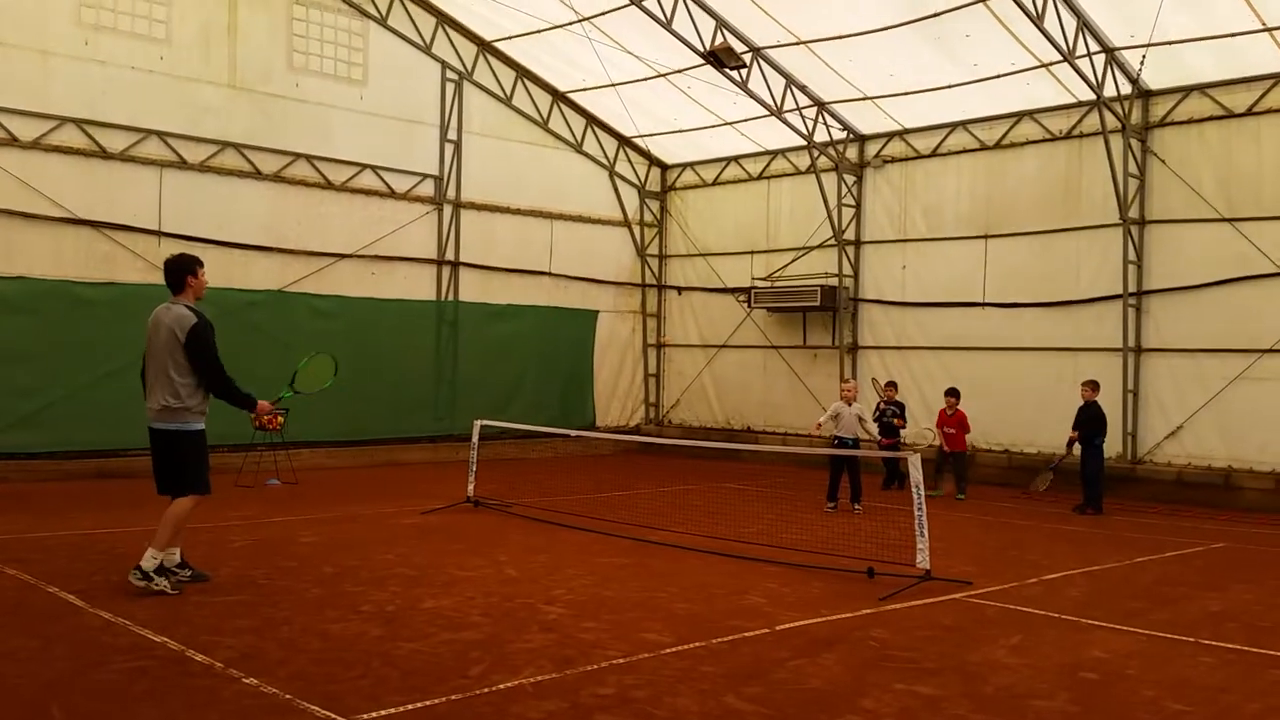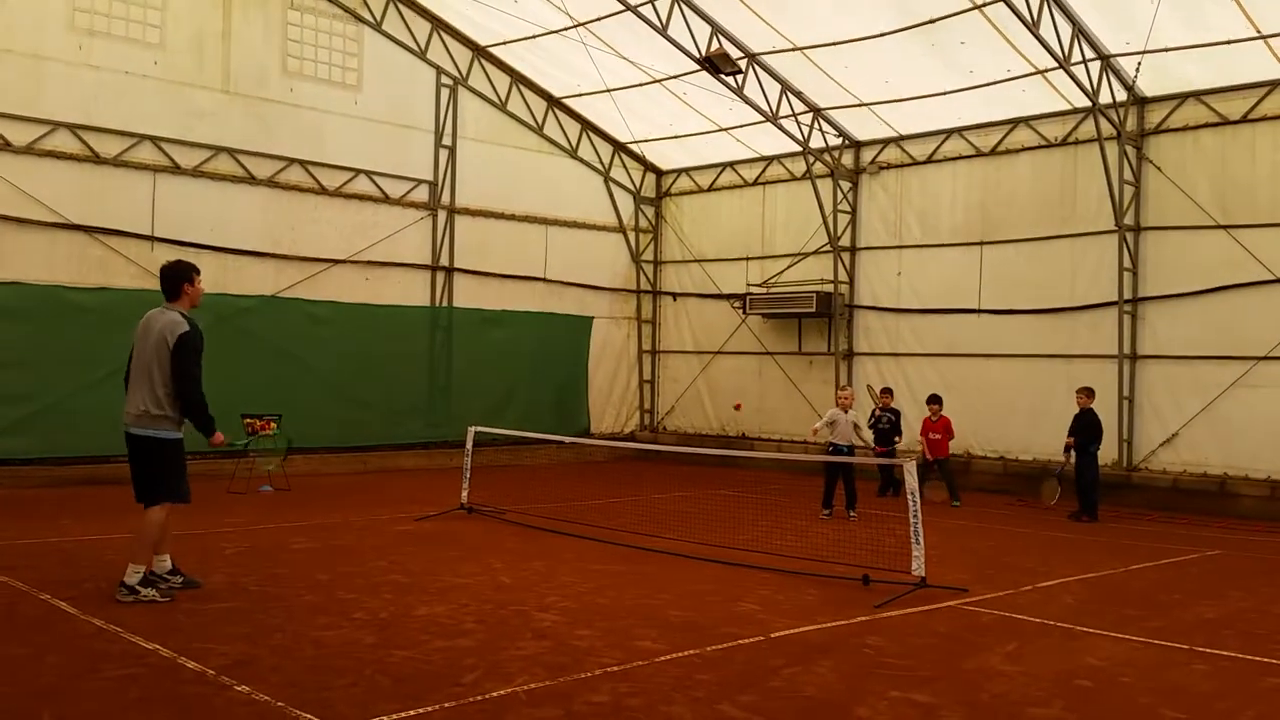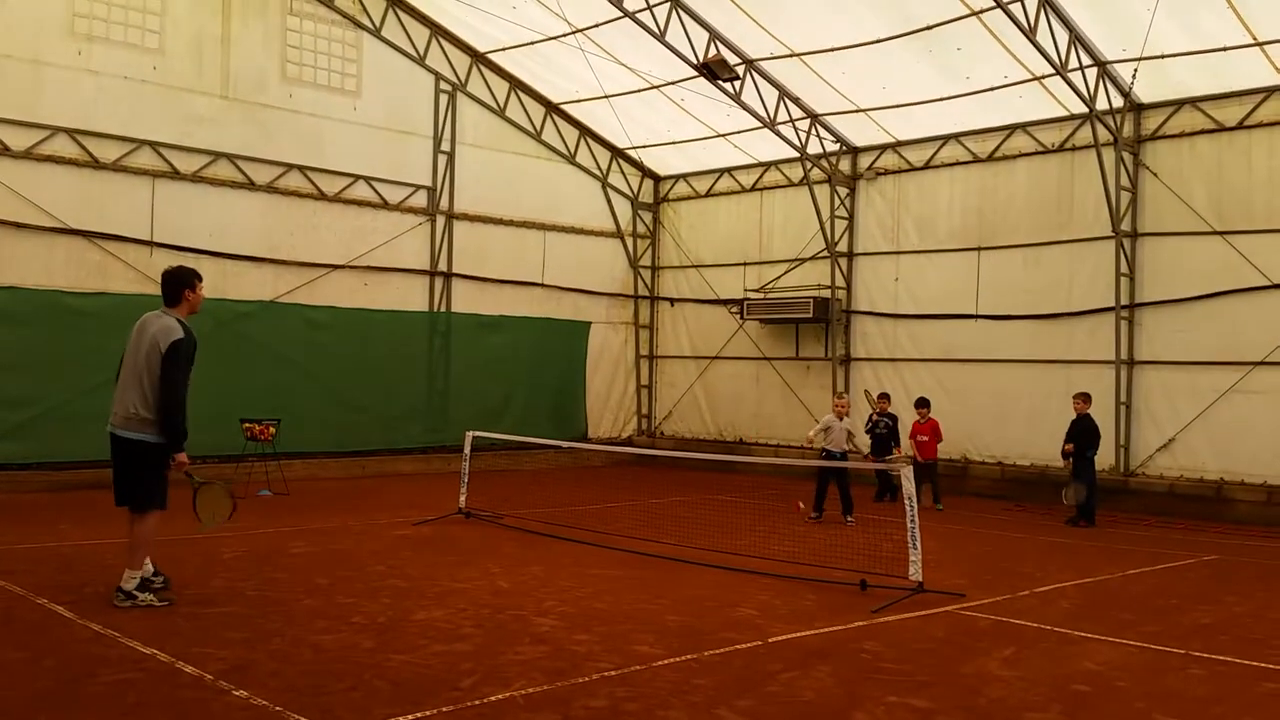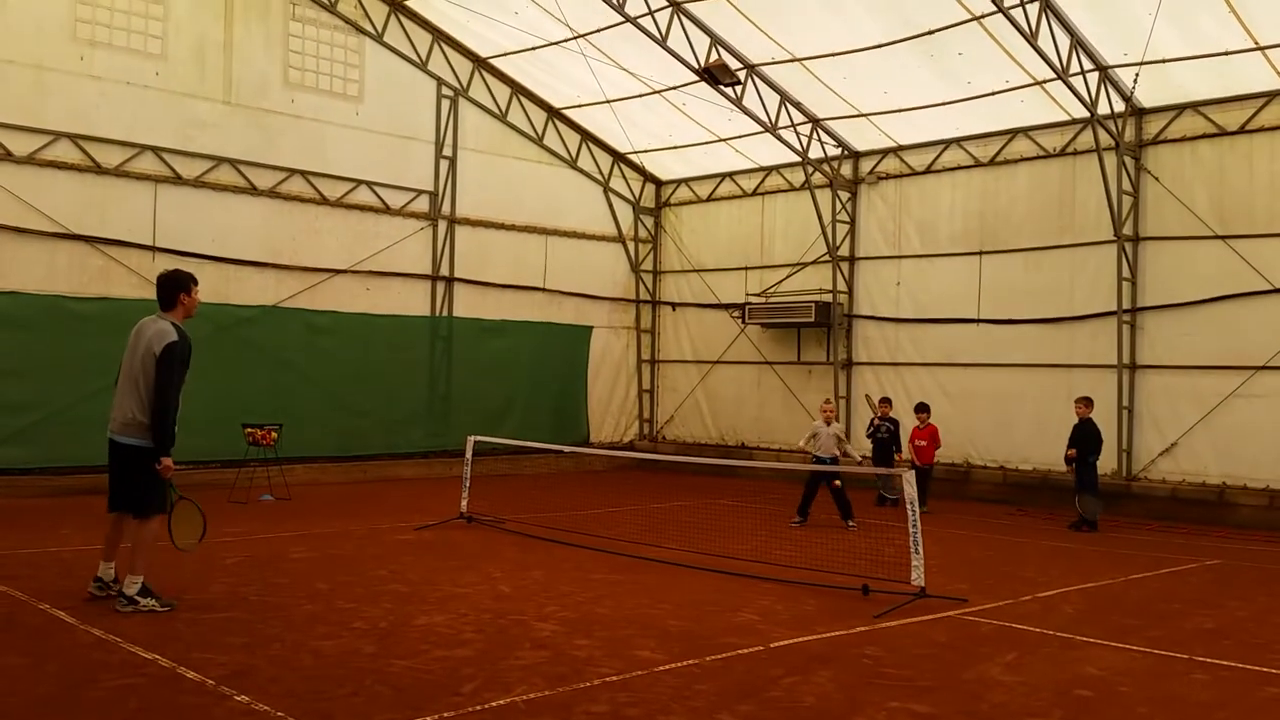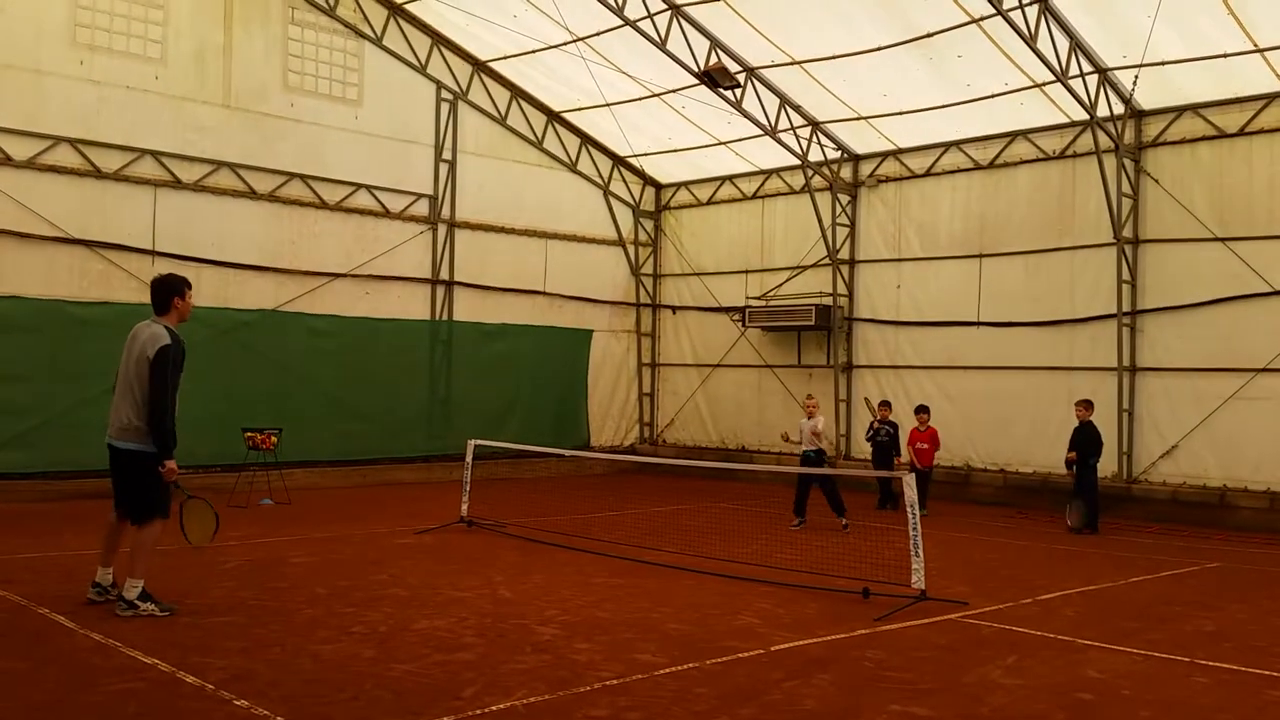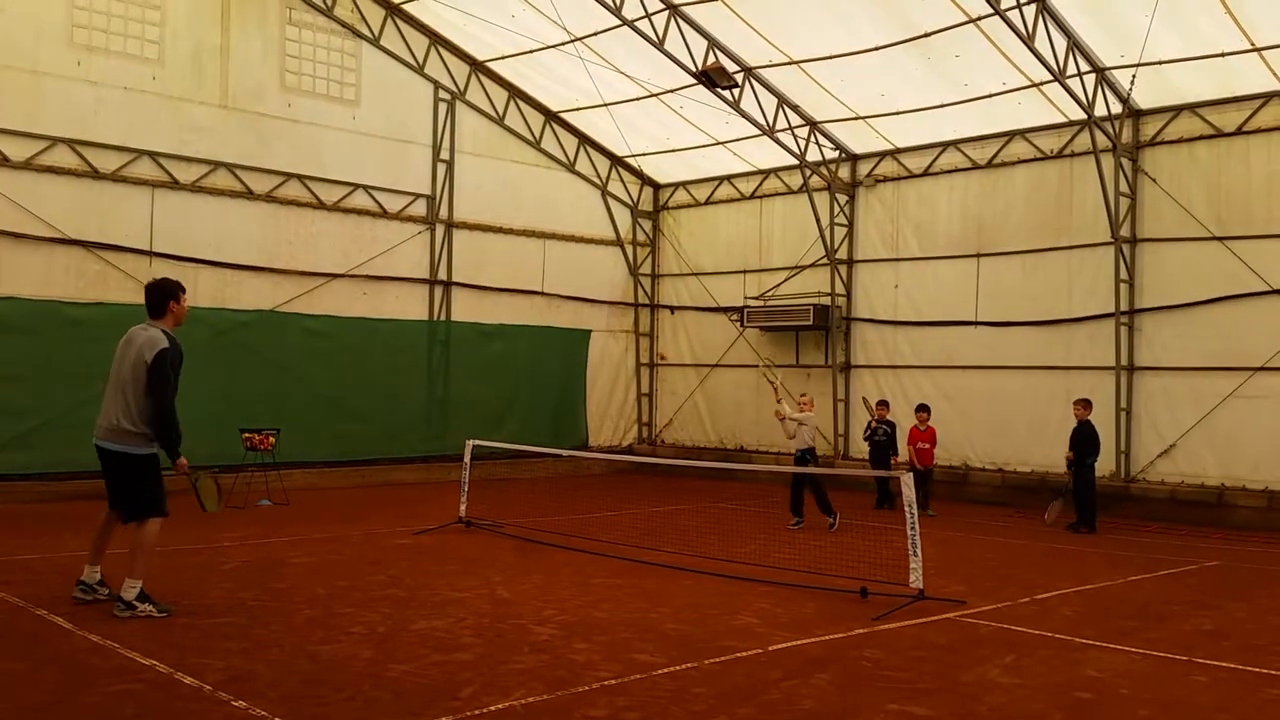
dt=0.2s
person 1, frame 1
left shoulder: (158, 316)
right shoulder: (195, 323)
left elbow: (146, 371)
right elbow: (216, 378)
right wrist: (252, 404)
left hip: (159, 420)
right hip: (183, 422)
left knee: (180, 493)
right knee: (189, 494)
left ankle: (171, 562)
right ankle: (147, 566)
person 1, frame 2
left shoulder: (149, 320)
right shoulder: (186, 330)
left elbow: (131, 375)
right elbow: (189, 390)
right wrist: (210, 430)
left hip: (136, 425)
right hip: (160, 429)
left knee: (159, 501)
right knee: (161, 503)
left ankle: (162, 569)
right ankle: (133, 581)
person 1, frame 3
left shoulder: (145, 321)
right shoulder: (180, 337)
left elbow: (124, 375)
right elbow: (173, 397)
right wrist: (178, 446)
left hip: (121, 427)
right hip: (146, 433)
left knee: (140, 506)
right knee: (148, 509)
left ankle: (143, 571)
right ankle: (130, 586)
person 1, frame 4
left shoulder: (143, 326)
right shoulder: (175, 341)
right elbow: (165, 400)
right wrist: (164, 450)
left hip: (119, 432)
right hip: (143, 439)
left knee: (123, 509)
right knee: (151, 513)
left ankle: (105, 577)
right ankle: (132, 591)
person 1, frame 5
left shoulder: (139, 331)
right shoulder: (168, 344)
right elbow: (162, 404)
right wrist: (167, 453)
left hip: (119, 437)
right hip: (143, 444)
left knee: (124, 513)
right knee: (152, 518)
left ankle: (102, 583)
right ankle: (132, 596)
person 1, frame 6
left shoulder: (133, 335)
right shoulder: (166, 348)
right elbow: (163, 407)
right wrist: (175, 453)
left hip: (108, 438)
right hip: (135, 445)
left knee: (116, 510)
right knee: (151, 517)
left ankle: (89, 581)
right ankle: (130, 596)
